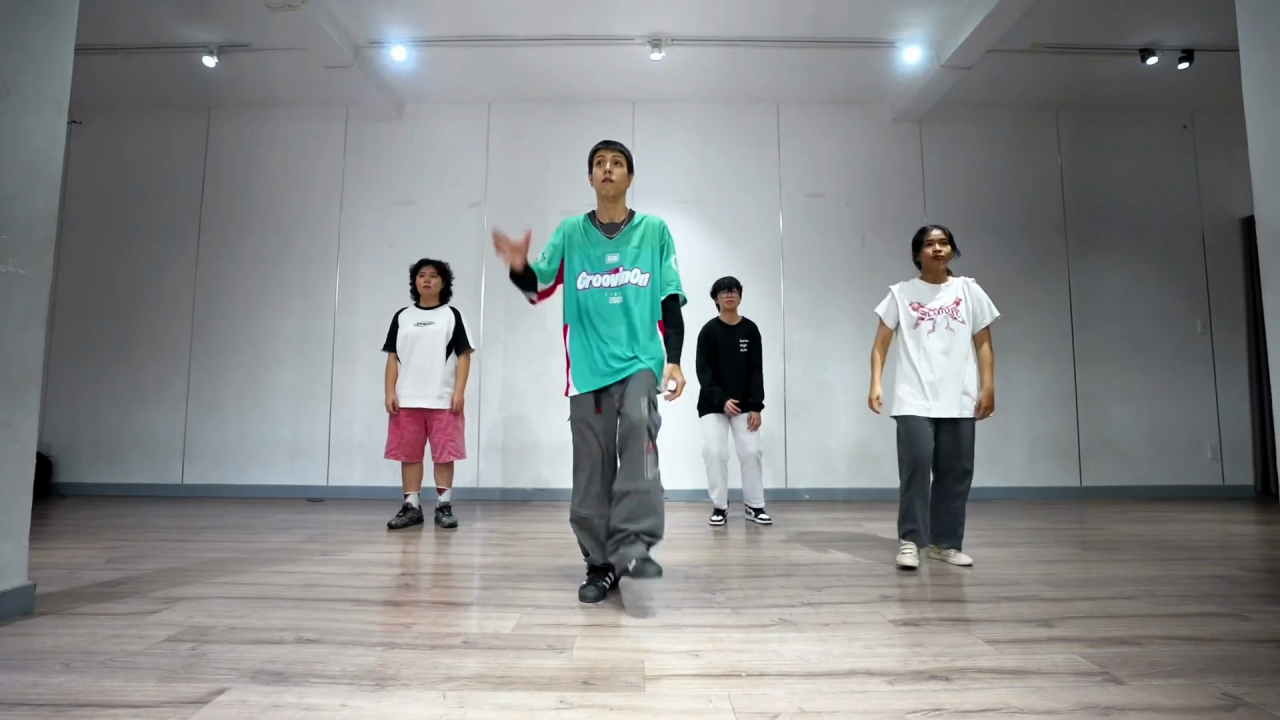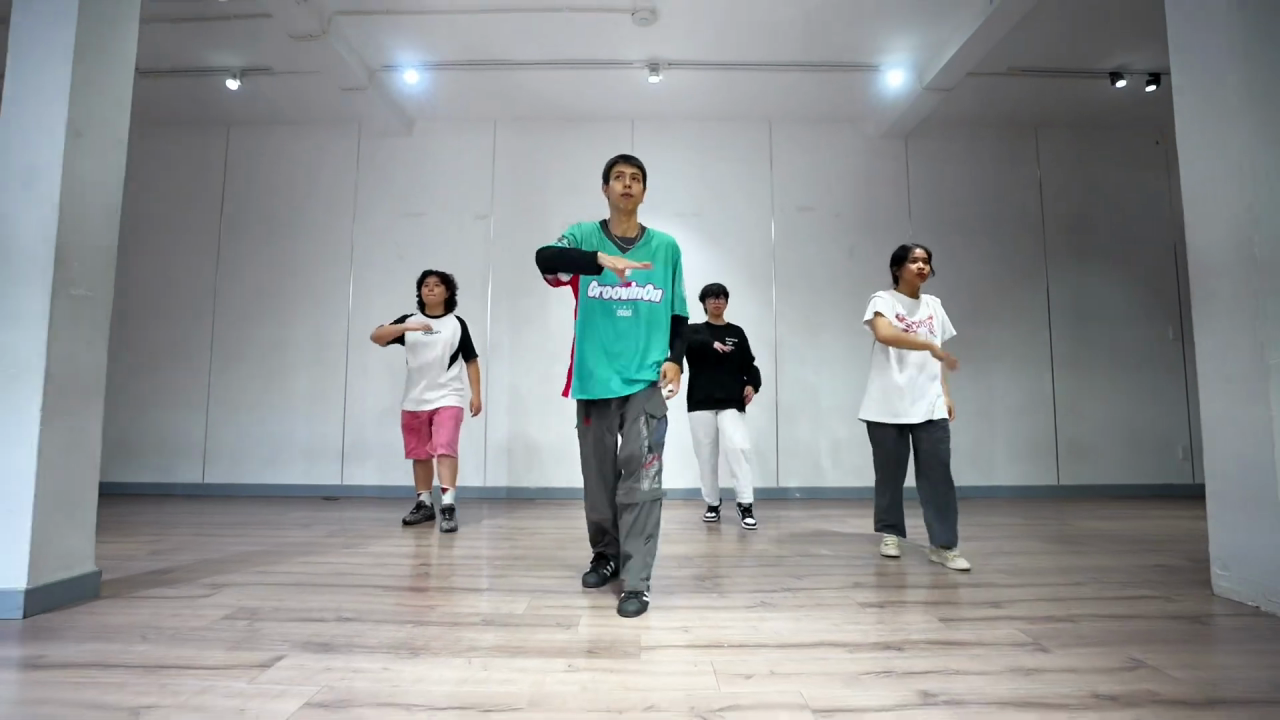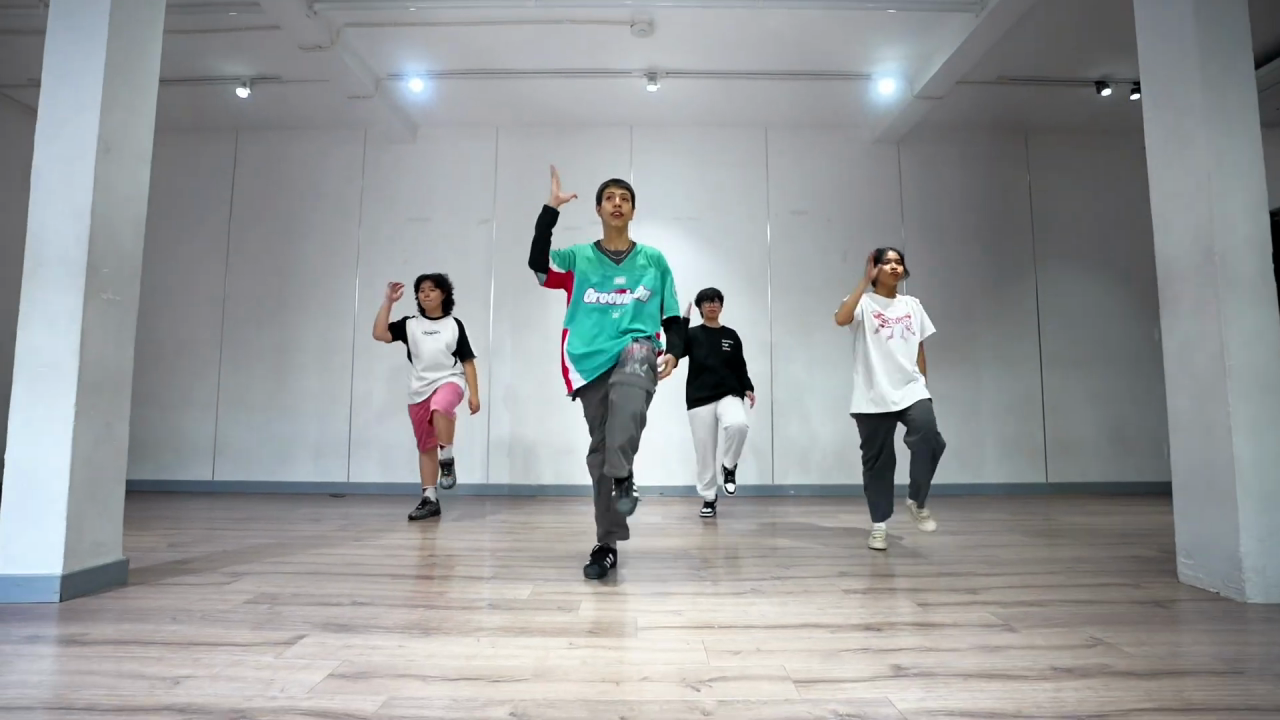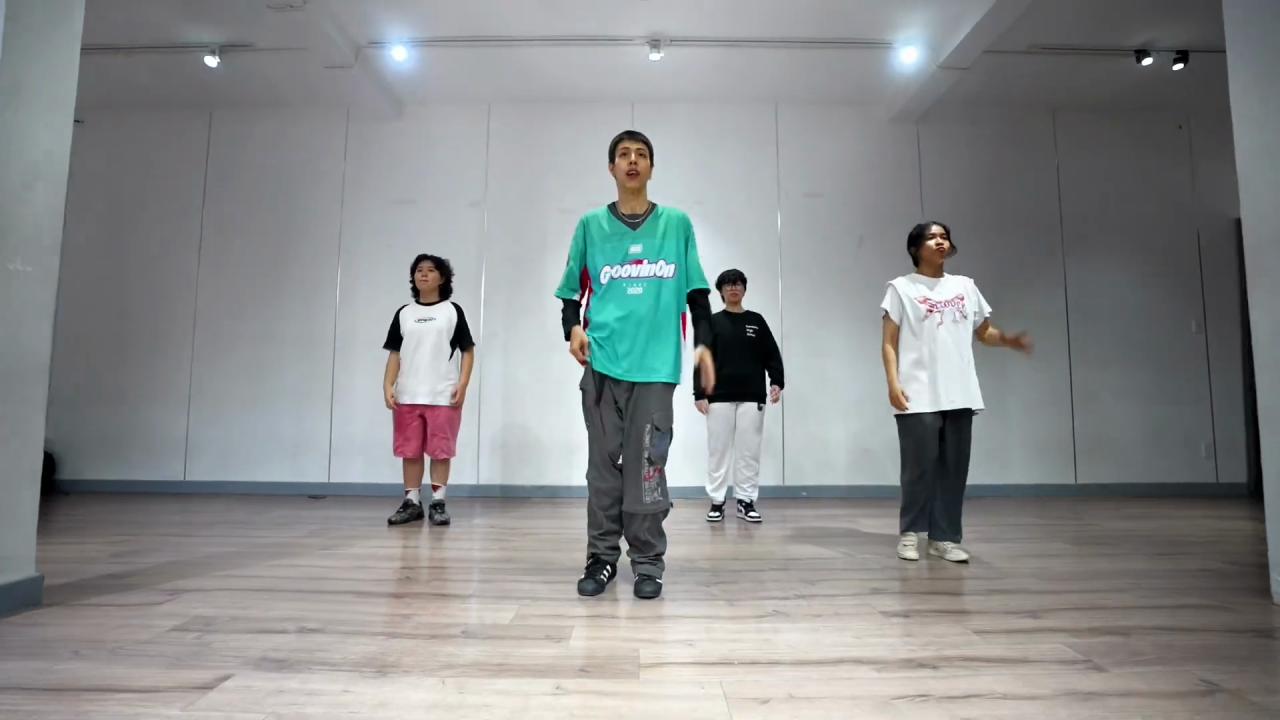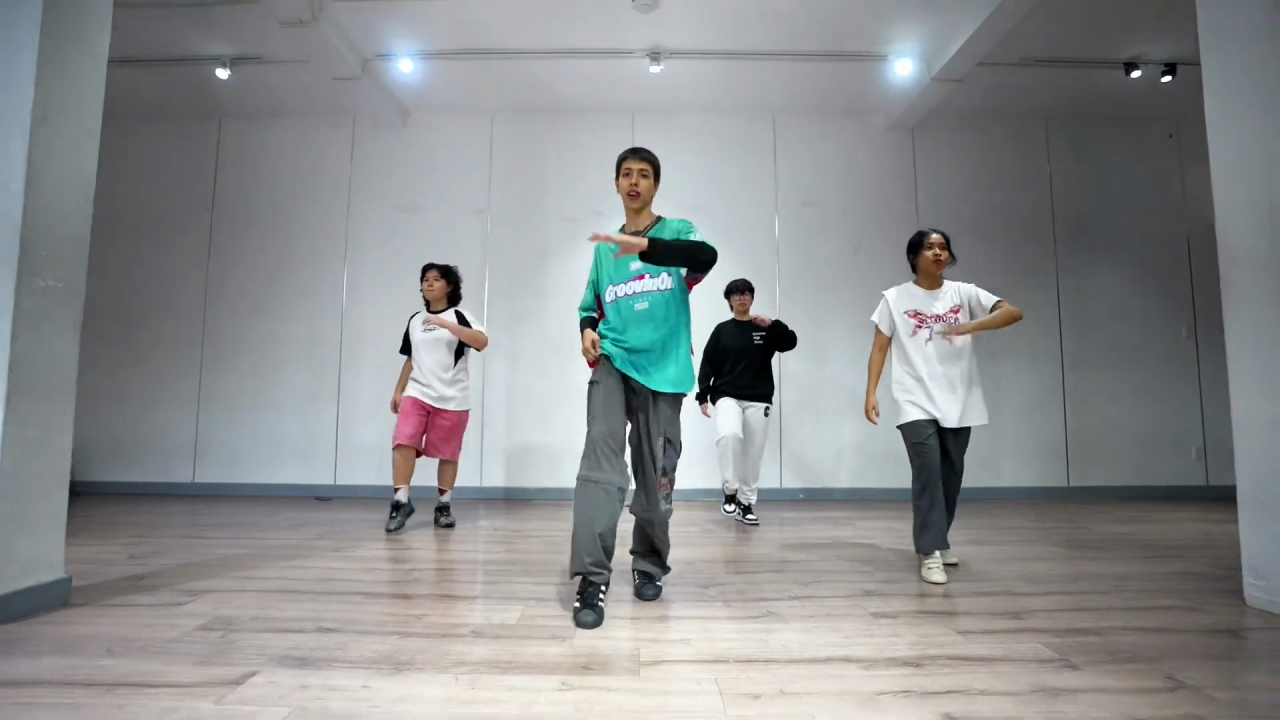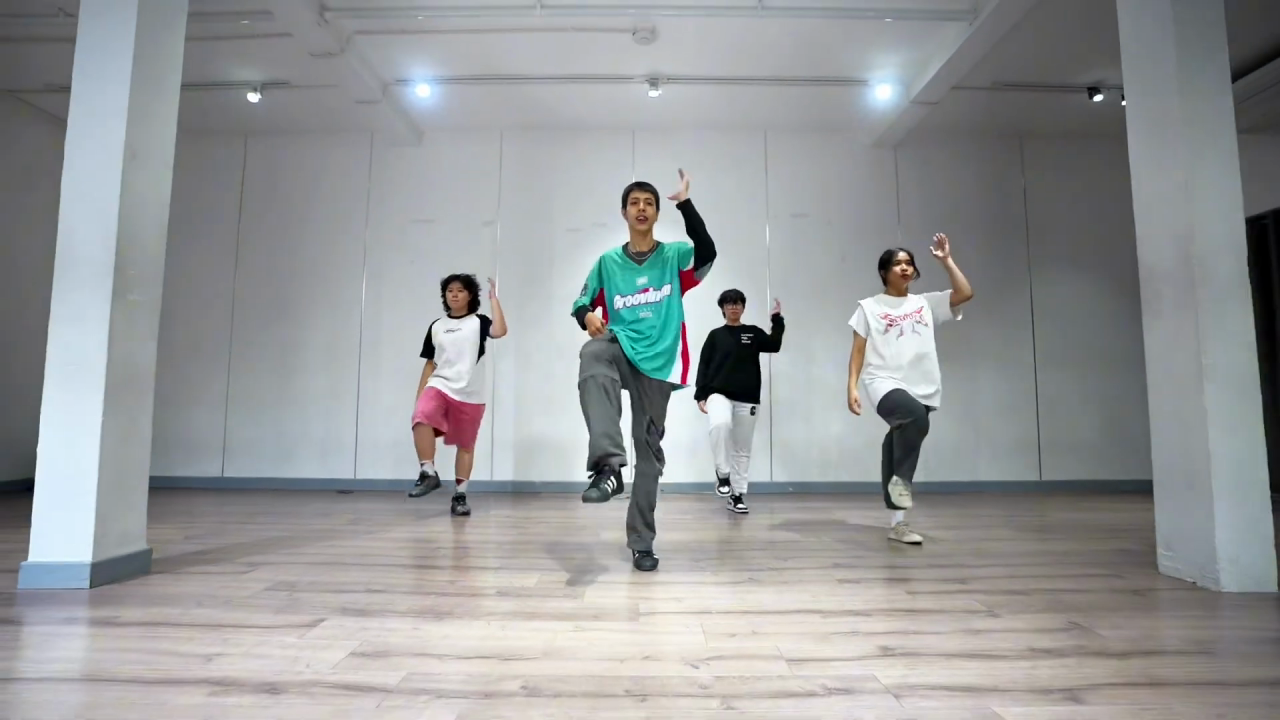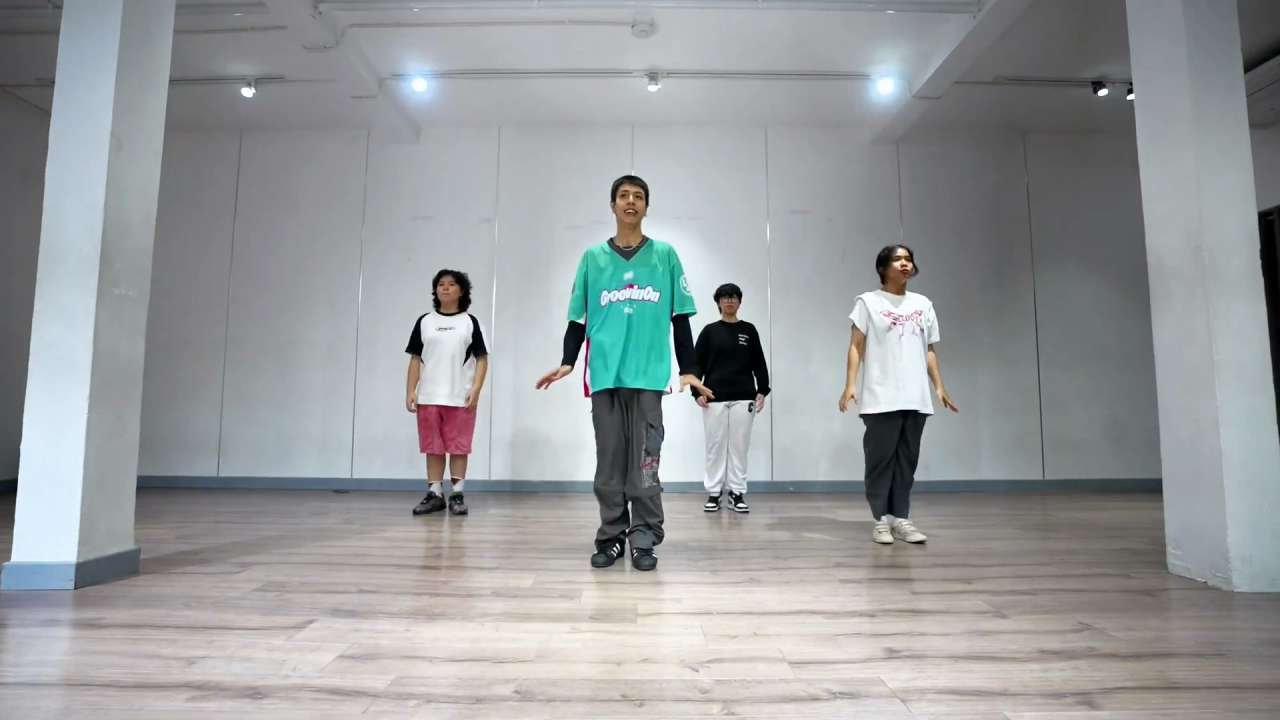
dt=0.7s
person 1, frame 1
left shoulder: (654, 230)
right shoulder: (570, 232)
left elbow: (671, 300)
right elbow: (538, 287)
left wrist: (674, 359)
right wrist: (518, 267)
left hip: (638, 358)
right hip: (587, 367)
left knee: (638, 440)
right knee: (591, 468)
left ankle: (634, 547)
right ankle: (602, 564)
person 1, frame 2
left shoulder: (665, 246)
right shoulder: (586, 236)
left elbow: (678, 314)
right elbow: (545, 261)
left wrist: (674, 359)
right wrist: (603, 262)
left hip: (644, 379)
right hip: (593, 378)
left knee: (641, 480)
right knee: (598, 475)
left ankle: (636, 581)
right ankle: (606, 553)
person 1, frame 3
left shoulder: (654, 259)
right shoulder: (579, 257)
left elbow: (672, 314)
right elbow: (538, 267)
left wrist: (673, 349)
right wrist: (551, 208)
left hip: (637, 347)
right hip: (591, 363)
left knee: (628, 385)
right knee: (602, 451)
left ankle: (623, 478)
right ankle: (607, 543)
person 1, frame 4
left shoulder: (677, 223)
right shoulder: (591, 225)
left elbow: (697, 290)
right elbow: (571, 289)
left wrist: (703, 344)
right wrist: (574, 331)
left hip: (655, 363)
right hip: (602, 356)
left knee: (647, 464)
right knee: (600, 460)
left ankle: (647, 563)
right ankle: (601, 554)
person 1, frame 5
left shoulder: (674, 235)
right shoulder: (605, 249)
left elbow: (707, 259)
right elbow: (589, 308)
left wrist: (643, 246)
right wrist: (587, 332)
left hip: (662, 369)
right hip: (613, 363)
left knee: (656, 475)
right knee: (600, 464)
left ankle: (648, 566)
right ankle: (592, 577)
person 1, frame 6
left shoulder: (675, 255)
right shoulder: (608, 261)
left elbow: (707, 256)
right elbow: (580, 303)
left wrist: (685, 203)
right wrist: (588, 317)
left hip: (658, 360)
right hip: (619, 344)
left knee: (649, 451)
right knee: (593, 365)
left ankle: (642, 541)
right ankle: (607, 467)
person 1, frame 7
left shoulder: (665, 255)
right shoulder: (593, 257)
left elbow: (680, 316)
right elbow: (578, 316)
left wrist: (687, 368)
right wrist: (567, 362)
left hip: (648, 373)
right hip: (604, 372)
left knee: (645, 459)
right knee: (609, 457)
left ankle: (644, 540)
right ankle: (611, 535)
person 2, frame 1
left shoulder: (968, 289)
right shoulder: (901, 293)
left elbow: (983, 342)
right elbow: (881, 343)
left wrist: (988, 387)
right wrist: (875, 383)
left hip: (959, 399)
right hip: (914, 398)
left knee: (956, 471)
right knee: (916, 463)
left ankle: (945, 542)
right ankle: (911, 540)
person 2, frame 2
left shoulder: (934, 305)
right shoulder: (883, 300)
right elbow: (884, 335)
left wrist: (946, 394)
right wrist: (929, 345)
left hip: (929, 405)
right hip: (887, 405)
left knee: (937, 472)
right knee: (889, 472)
left ankle: (943, 544)
right ankle: (890, 534)
person 2, frame 3
left shoulder: (913, 305)
right shoulder: (863, 301)
right elbow: (841, 318)
left wrist: (924, 386)
right wrist: (864, 282)
left hip: (911, 389)
right hip: (873, 396)
left knee: (928, 438)
right knee: (878, 460)
left ankle: (917, 501)
right ankle: (878, 524)
person 2, frame 4
left shoulder: (965, 286)
right shoulder: (901, 288)
left elbow: (983, 331)
right elbow: (889, 342)
left wrist: (1006, 339)
right wrist: (892, 381)
left hip: (960, 393)
right hip: (919, 393)
left knee: (954, 466)
right knee: (920, 463)
left ankle: (943, 537)
right ankle: (911, 532)
person 2, frame 5
left shoulder: (964, 294)
right shoulder: (894, 298)
left elbow: (1014, 312)
right elbow: (880, 348)
left wrist: (972, 326)
right wrist: (870, 393)
left hip: (958, 403)
right hip: (916, 403)
left knee: (949, 476)
right knee: (927, 471)
left ankle: (934, 541)
right ankle: (931, 552)
person 2, frame 6
left shoulder: (926, 303)
right shoulder: (869, 307)
left elbow: (965, 294)
right elbow: (857, 352)
left wrist: (946, 259)
right wrist: (851, 388)
left hip: (920, 387)
right hip: (885, 383)
left knee: (902, 445)
right knee: (914, 414)
left ankle: (897, 521)
right ankle: (898, 476)
person 2, frame 7
left shoulder: (923, 304)
right shoulder: (868, 301)
left elbow: (929, 350)
right elbow: (856, 346)
left wrist: (940, 387)
right wrist: (850, 384)
left hip: (916, 397)
right hip: (881, 396)
left knee: (907, 459)
right knee: (881, 457)
left ankle: (900, 519)
right ankle: (881, 519)
person 3, frame 1
left shoulder: (452, 315)
right shoulder: (402, 317)
left elbow: (463, 355)
right elbow: (392, 358)
left wrist: (459, 391)
right wrist: (390, 392)
left hip: (443, 399)
right hip: (407, 399)
left knee: (444, 453)
right knee: (408, 453)
left ankle: (443, 506)
right ankle: (411, 506)
person 3, frame 2
left shoulder: (457, 324)
right shoulder: (409, 322)
left elbow: (471, 361)
right elbow: (377, 337)
left wrist: (476, 394)
right wrist: (408, 327)
left hip: (448, 398)
right hip: (416, 400)
left knee: (445, 449)
right knee: (420, 455)
left ankle: (448, 507)
right ankle: (424, 504)
person 3, frame 3
left shoulder: (455, 325)
right shoulder: (409, 324)
left elbow: (468, 361)
right elbow: (379, 334)
left wrist: (474, 393)
right wrist: (388, 302)
left hip: (448, 382)
right hip: (419, 392)
left knee: (440, 409)
right knee: (426, 446)
left ankle: (447, 460)
right ankle: (429, 499)
person 3, frame 4
left shoulder: (453, 311)
right shoulder: (403, 313)
left elbow: (468, 351)
right elbow: (395, 354)
left wrist: (462, 385)
right wrist: (388, 386)
left hip: (444, 396)
right hip: (408, 395)
left knee: (441, 450)
right knee: (409, 450)
left ankle: (437, 503)
right ankle: (412, 503)
person 3, frame 5
left shoulder: (458, 317)
right shoulder: (415, 320)
left elbow: (482, 342)
left wrist: (445, 322)
right wrist: (398, 391)
left hip: (451, 399)
right hip: (417, 393)
left knee: (447, 454)
right knee: (403, 442)
left ankle: (443, 506)
right ankle: (401, 501)
person 3, frame 6
left shoulder: (479, 321)
right shoulder: (437, 325)
left elbow: (500, 331)
right elbow: (430, 361)
left wrist: (493, 298)
right wrist: (420, 390)
left hip: (469, 394)
right hip: (439, 385)
left knee: (465, 445)
right knee: (421, 418)
left ankle: (460, 495)
right ankle: (428, 473)
person 3, frame 7
left shoulder: (470, 322)
right shoulder: (424, 321)
left elbow: (482, 358)
right elbow: (416, 358)
left wrist: (476, 389)
right wrist: (411, 390)
left hip: (460, 398)
right hip: (429, 397)
left knee: (458, 447)
right knee: (433, 447)
left ankle: (457, 496)
right ankle: (435, 495)
person 4, frame 1
left shoulder: (751, 330)
right shoulder: (709, 331)
left elbow: (756, 371)
right elbow: (703, 370)
left wrist: (756, 407)
right wrist: (722, 400)
left hip: (744, 405)
right hip: (713, 405)
left knee: (751, 453)
right knee: (713, 453)
left ankle: (754, 506)
right ankle: (719, 506)
person 4, frame 2
left shoulder: (737, 332)
right shoulder: (696, 330)
left elbow: (748, 363)
left wrist: (753, 383)
right wrist: (710, 344)
left hip: (731, 403)
right hip: (701, 403)
left knee: (738, 449)
right knee: (706, 456)
left ankle: (745, 505)
right ankle: (713, 503)
person 4, frame 3
left shoulder: (731, 335)
right shoulder: (692, 334)
left elbow: (740, 366)
left wrist: (747, 390)
right wrist: (683, 322)
left hip: (729, 396)
right hip: (700, 399)
left knee: (738, 425)
right knee: (704, 452)
left ankle: (729, 468)
right ankle: (708, 498)
person 4, frame 4
left shoulder: (756, 321)
right shoulder: (714, 321)
left elbow: (771, 353)
left wrist: (777, 382)
right wrist: (700, 393)
left hip: (752, 397)
right hip: (719, 397)
left knee: (749, 450)
right knee: (719, 449)
left ankle: (746, 501)
right ankle: (717, 502)
person 4, frame 5
left shoulder: (765, 328)
right shoulder: (722, 330)
left elbow: (790, 343)
right elbow: (708, 364)
left wrist: (773, 324)
right wrist: (703, 396)
left hip: (759, 399)
right hip: (727, 396)
left knee: (753, 454)
right knee: (728, 434)
left ankle: (746, 503)
right ankle: (730, 490)
person 4, frame 6
left shoulder: (753, 332)
right shoulder: (715, 335)
left elbow: (774, 345)
right elbow: (703, 366)
left wrist: (777, 318)
right wrist: (701, 395)
left hip: (747, 399)
right hip: (719, 394)
left knee: (742, 448)
right knee: (719, 424)
left ankle: (737, 495)
right ankle: (723, 474)
person 4, frame 7
left shoulder: (749, 330)
right shoulder: (710, 331)
left elbow: (759, 363)
right elbow: (697, 362)
left wrist: (763, 391)
right wrist: (697, 391)
left hip: (743, 398)
right hip: (714, 398)
left knee: (739, 447)
right knee: (715, 446)
left ankle: (737, 494)
right ankle: (714, 494)
